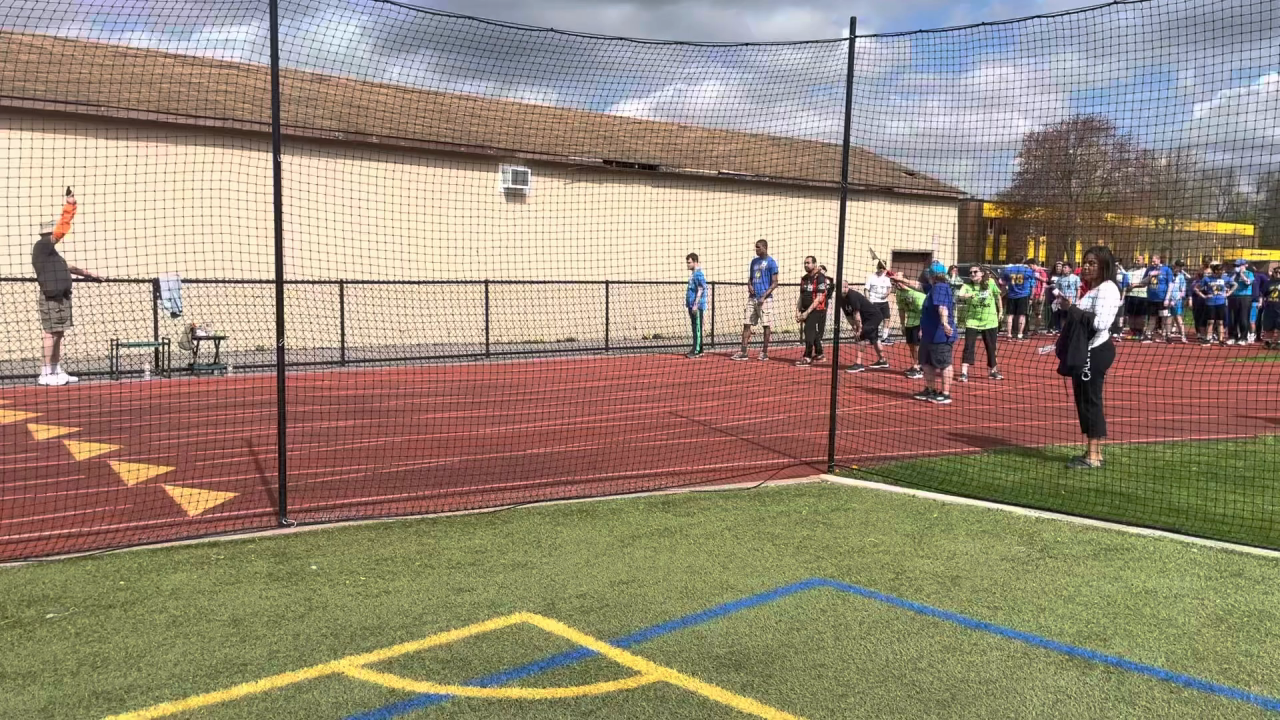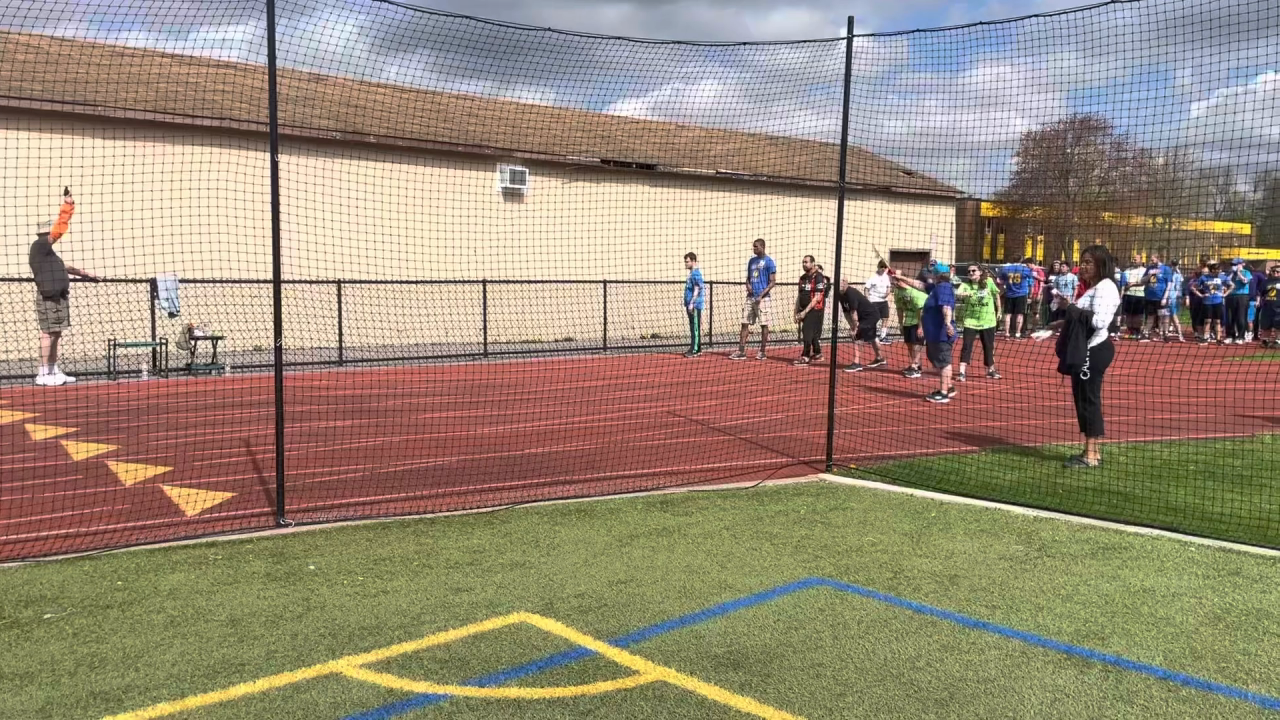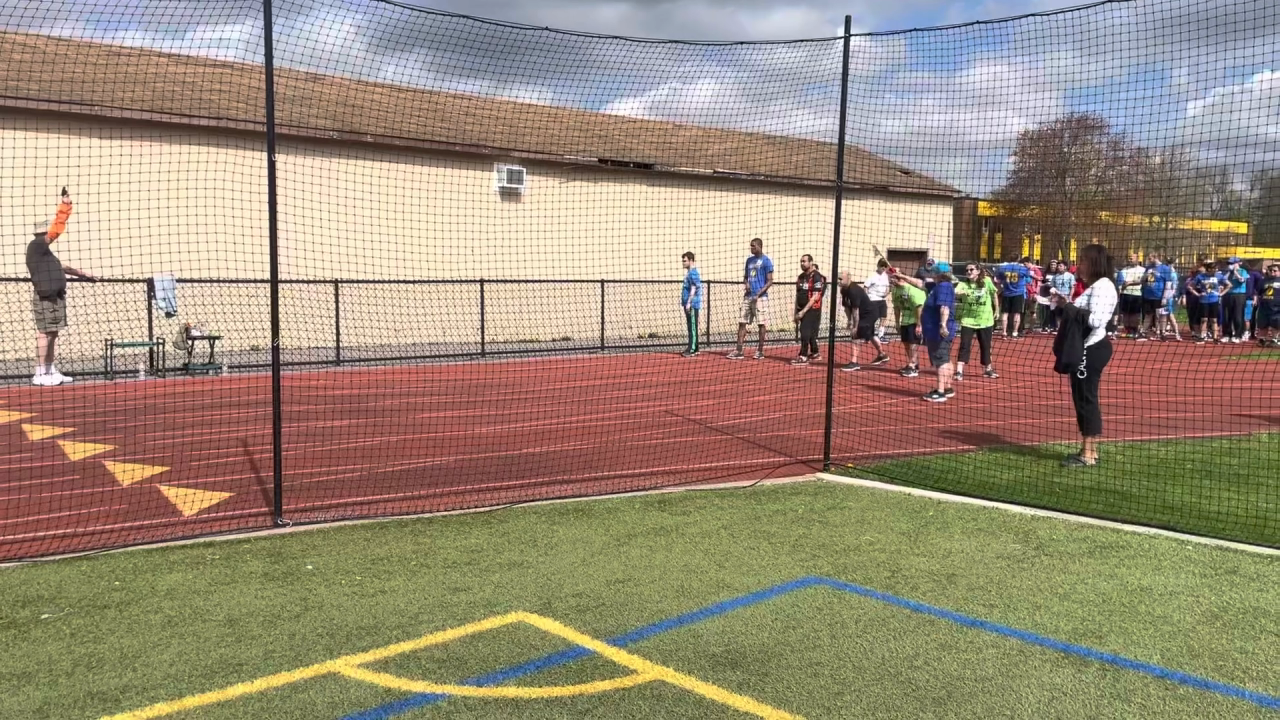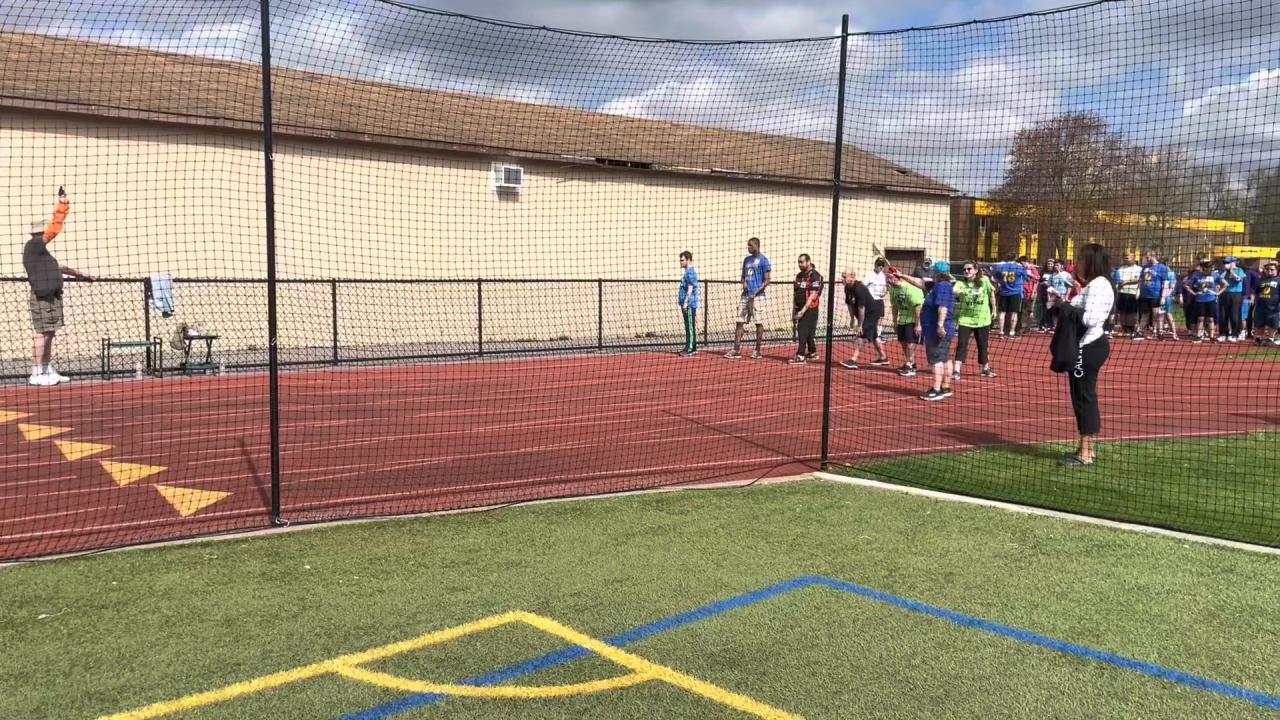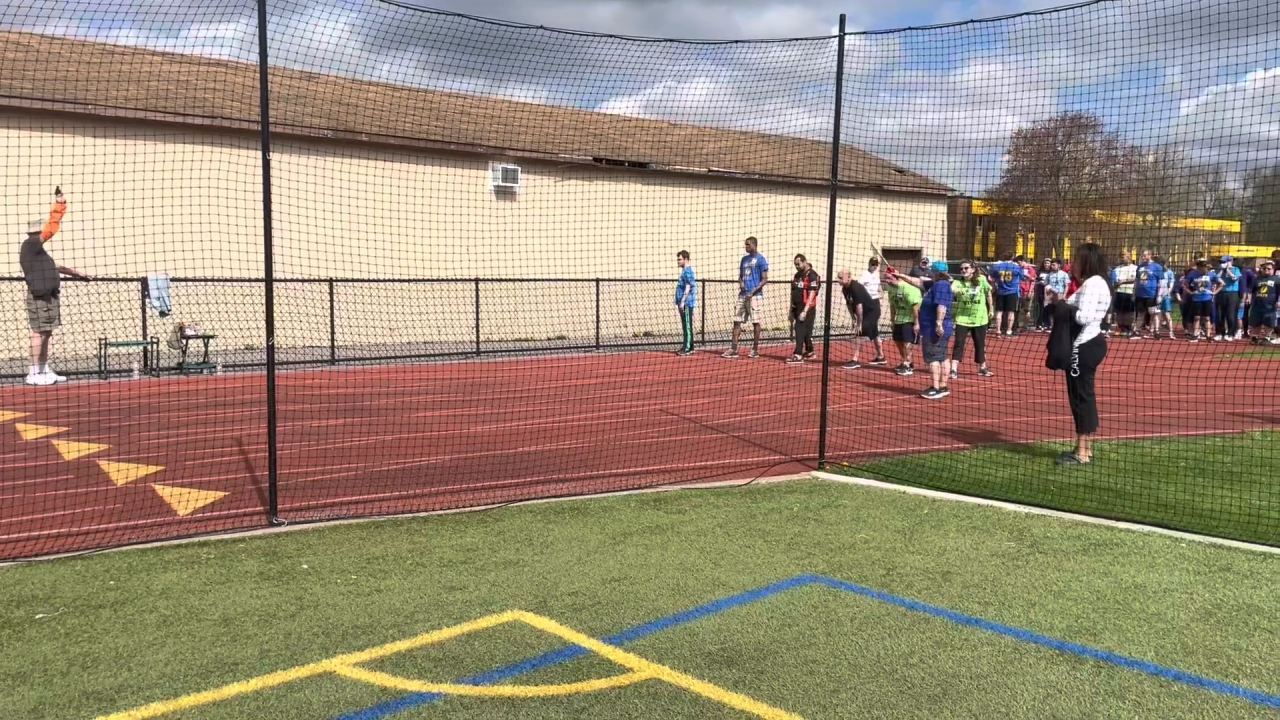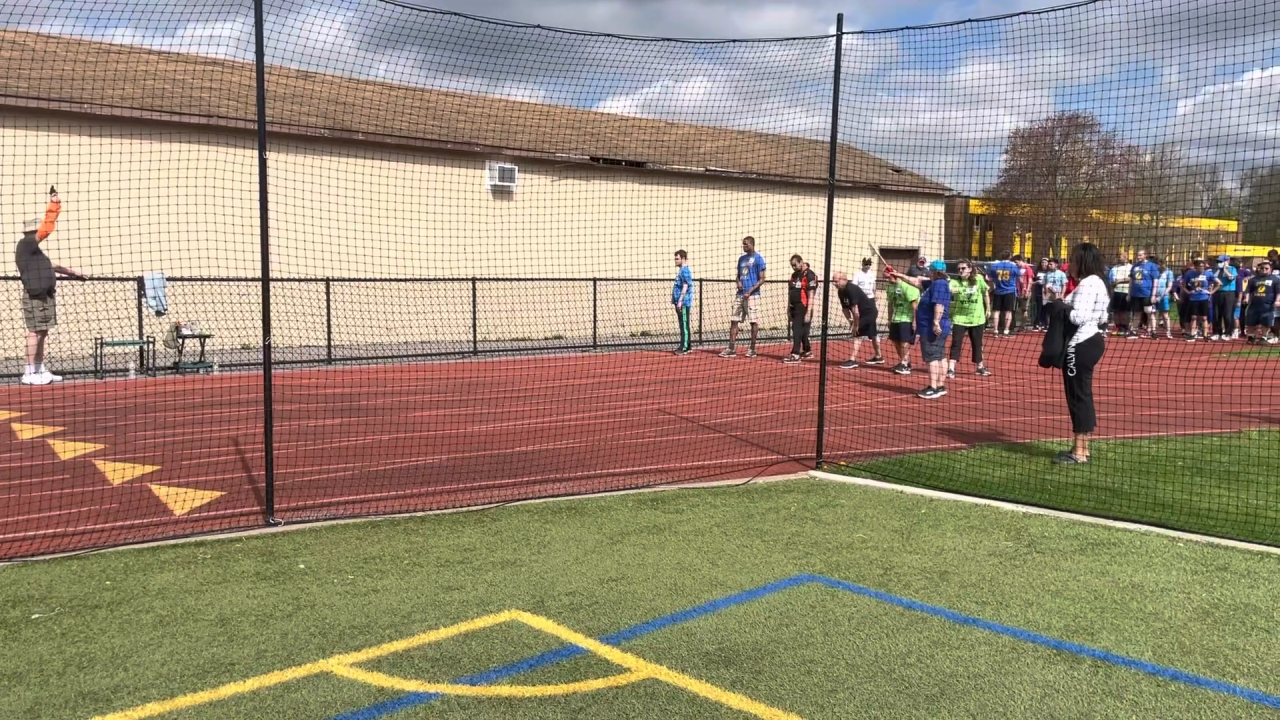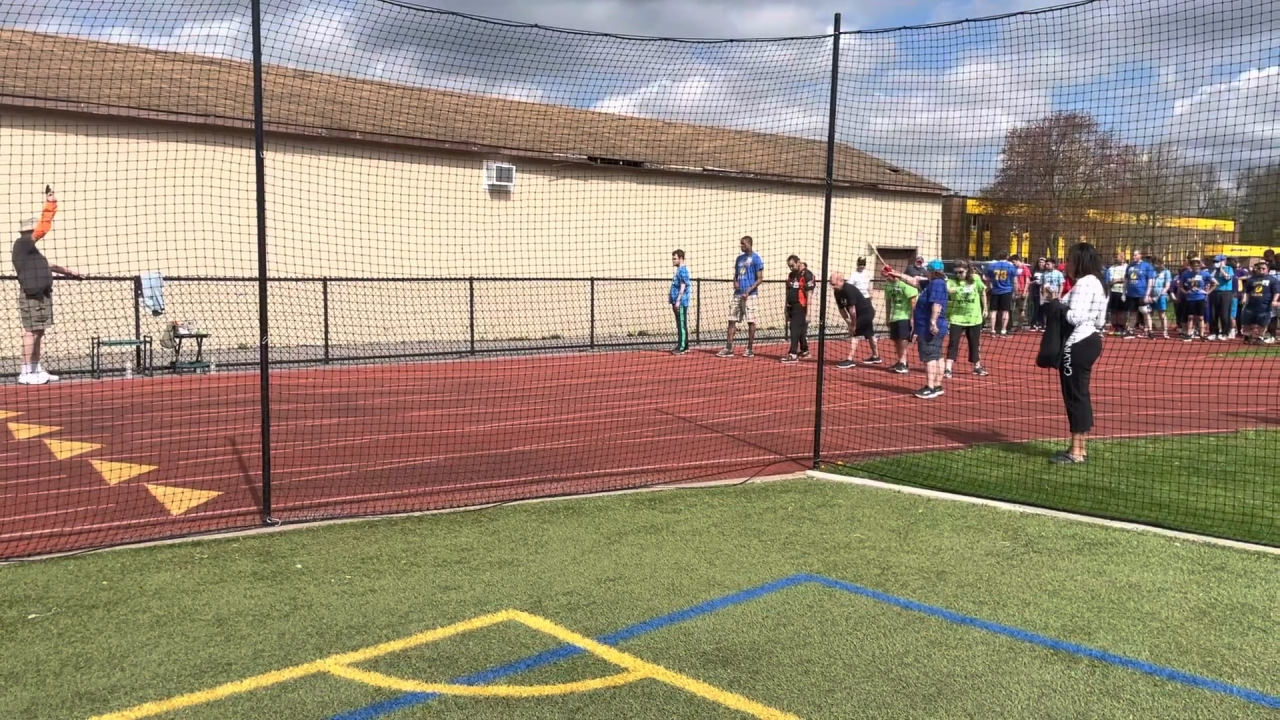
dt=0.2s
person 1, frame 1
left shoulder: (1107, 289)
right shoulder: (1095, 289)
left elbow: (1101, 322)
left wrist: (1073, 311)
left hip: (1094, 352)
right hip: (1088, 351)
left knee: (1090, 401)
right knee: (1086, 401)
left ankle: (1093, 457)
right ankle: (1094, 452)
person 1, frame 2
left shoulder: (1105, 287)
right shoulder: (1094, 287)
left elbow: (1099, 320)
left wrist: (1071, 309)
right wrist: (1065, 323)
left hip: (1093, 351)
right hip: (1086, 350)
left knee: (1088, 400)
right knee: (1085, 400)
left ankle: (1090, 456)
right ankle: (1092, 451)
person 1, frame 3
left shoulder: (1102, 286)
right shoulder: (1095, 286)
left elbow: (1095, 319)
left wrist: (1069, 308)
right wrist: (1069, 306)
left hip: (1091, 350)
right hip: (1089, 349)
left knee: (1086, 399)
right knee: (1085, 399)
left ankle: (1088, 455)
right ankle: (1090, 450)
person 1, frame 4
left shoulder: (1097, 285)
right shoulder: (1095, 284)
left elbow: (1090, 318)
left wrist: (1065, 306)
right wrist: (1068, 304)
left hip: (1087, 348)
right hip: (1089, 346)
left knee: (1083, 398)
right knee: (1085, 397)
left ankle: (1084, 454)
right ankle: (1088, 449)
person 1, frame 5
left shoulder: (1091, 284)
right shoulder: (1098, 284)
left elbow: (1083, 316)
left wrist: (1060, 305)
right wrist: (1064, 303)
left hip: (1083, 347)
right hip: (1090, 344)
left knee: (1080, 397)
right knee: (1084, 396)
left ankle: (1081, 453)
right ankle: (1085, 448)
person 1, frame 6
left shoulder: (1087, 284)
right shoulder: (1097, 283)
left elbow: (1078, 316)
right wrist: (1064, 305)
left hip: (1080, 346)
right hip: (1090, 342)
left knee: (1078, 396)
right knee: (1083, 396)
left ankle: (1079, 452)
right ankle: (1083, 448)
person 1, frame 7
left shoulder: (1083, 283)
right shoulder: (1096, 284)
left elbow: (1074, 316)
right elbow: (1100, 321)
left hip: (1077, 346)
right hip: (1088, 342)
left knee: (1075, 396)
right knee: (1080, 396)
left ankle: (1076, 452)
right ankle: (1079, 448)
person 2, frame 1
left shoulder: (50, 251)
right shoulder: (42, 246)
left elbow: (65, 267)
right elbow: (60, 230)
left wrist: (88, 274)
right wrist: (69, 207)
left hip: (60, 297)
right hip: (51, 298)
left knee: (58, 334)
right knee: (50, 333)
left ankle: (56, 371)
right ankle: (46, 373)
person 2, frame 2
left shoulder: (47, 251)
right shoulder: (39, 246)
left elbow: (63, 267)
right elbow: (58, 231)
left wrist: (85, 274)
right wrist: (67, 207)
left hip: (57, 297)
right hip: (48, 298)
left knee: (55, 334)
right knee: (48, 333)
left ankle: (53, 371)
right ankle: (43, 374)
person 2, frame 3
left shoulder: (44, 251)
right shoulder: (36, 246)
left elbow: (60, 267)
right elbow: (55, 231)
left wrist: (82, 273)
right wrist: (64, 207)
left hip: (54, 297)
right hip: (45, 298)
left knee: (52, 333)
right knee: (45, 333)
left ankle: (50, 371)
right ankle: (40, 373)
person 2, frame 4
left shoulder: (41, 251)
right shoulder: (33, 245)
left elbow: (56, 266)
right elbow: (52, 231)
left wrist: (79, 273)
right wrist: (62, 207)
left hip: (51, 296)
right hip: (42, 297)
left knee: (49, 333)
right knee: (41, 333)
left ankle: (48, 371)
right ankle: (36, 373)
person 2, frame 5
left shoulder: (38, 250)
right shoulder: (30, 244)
left elbow: (54, 266)
right elbow: (49, 230)
left wrist: (76, 273)
right wrist: (59, 207)
left hip: (48, 296)
right hip: (39, 297)
left knee: (46, 333)
right knee: (39, 332)
left ankle: (44, 370)
right ankle: (34, 373)
person 2, frame 6
left shoulder: (34, 249)
right shoulder: (26, 244)
left elbow: (49, 265)
right elbow: (45, 230)
left wrist: (72, 272)
right wrist: (53, 206)
left hip: (44, 295)
right hip: (35, 296)
left knee: (42, 332)
right knee: (35, 332)
left ankle: (40, 369)
right ankle: (29, 372)
person 2, frame 7
left shoulder: (31, 249)
right shoulder: (22, 243)
left elbow: (47, 265)
right elbow: (42, 229)
left wrist: (69, 271)
right wrist: (50, 205)
left hip: (40, 295)
right hip: (32, 296)
left knee: (38, 332)
right knee: (31, 332)
left ankle: (37, 369)
right ankle: (26, 372)
